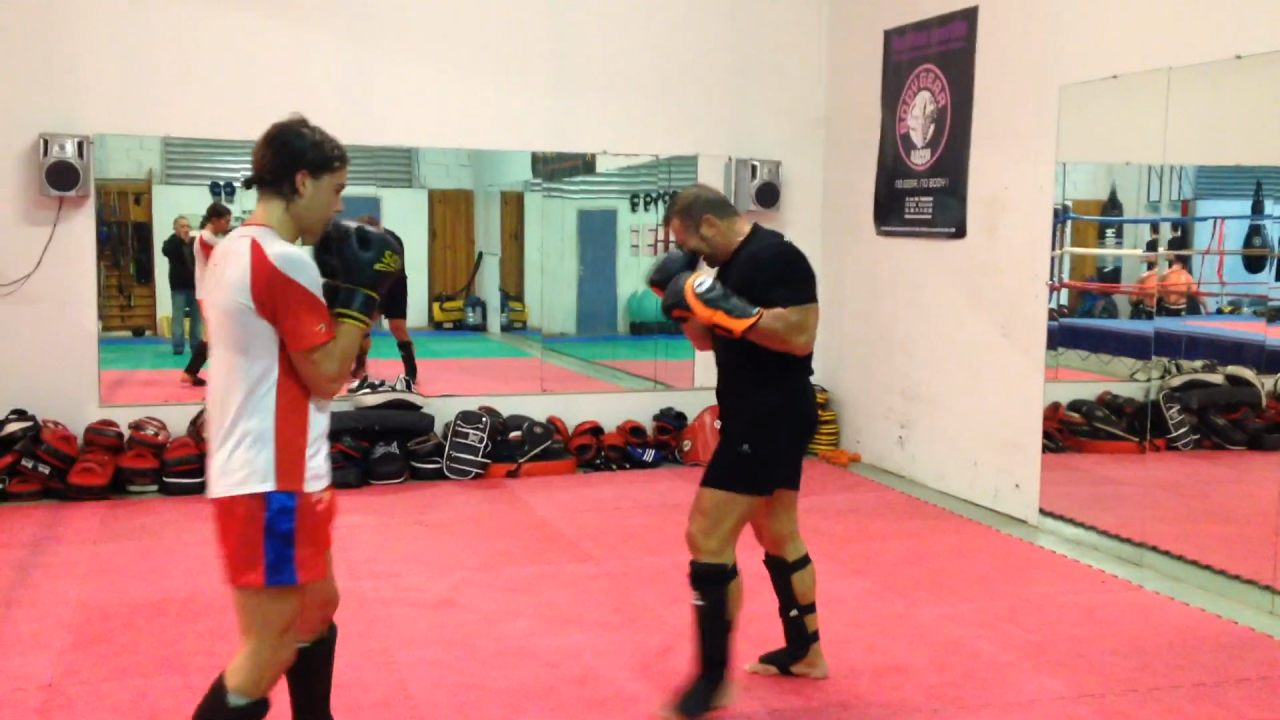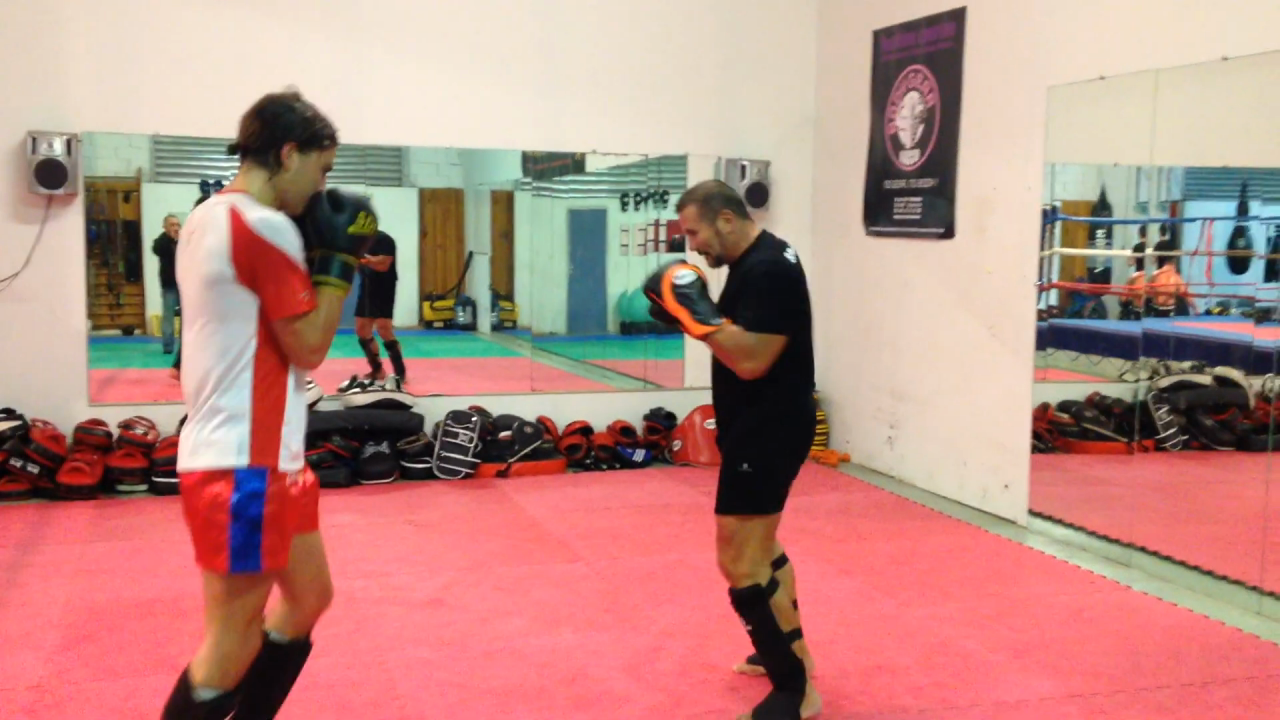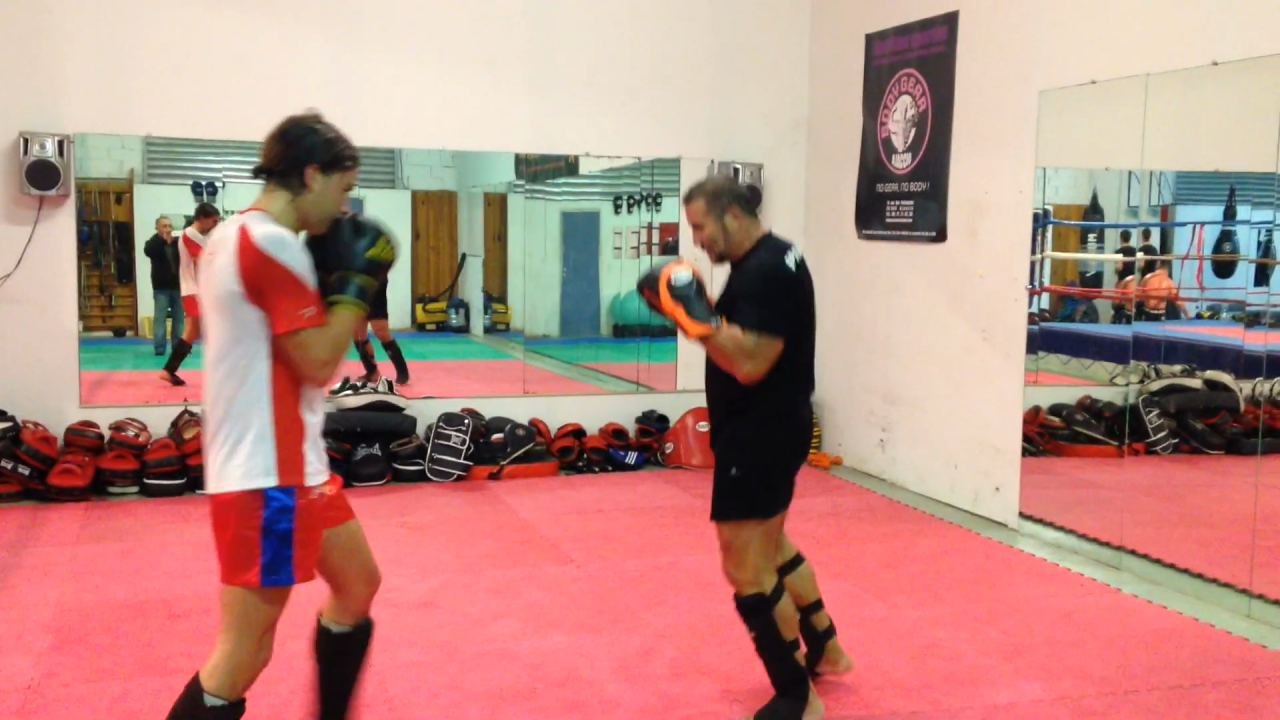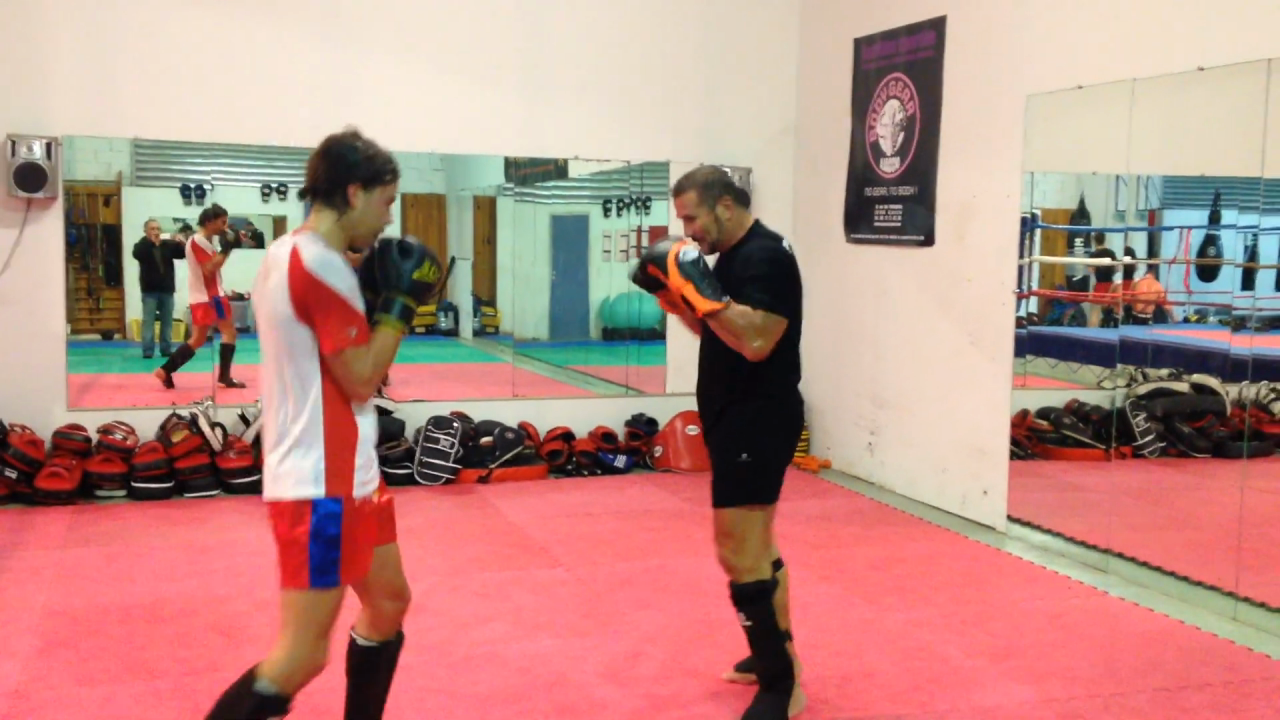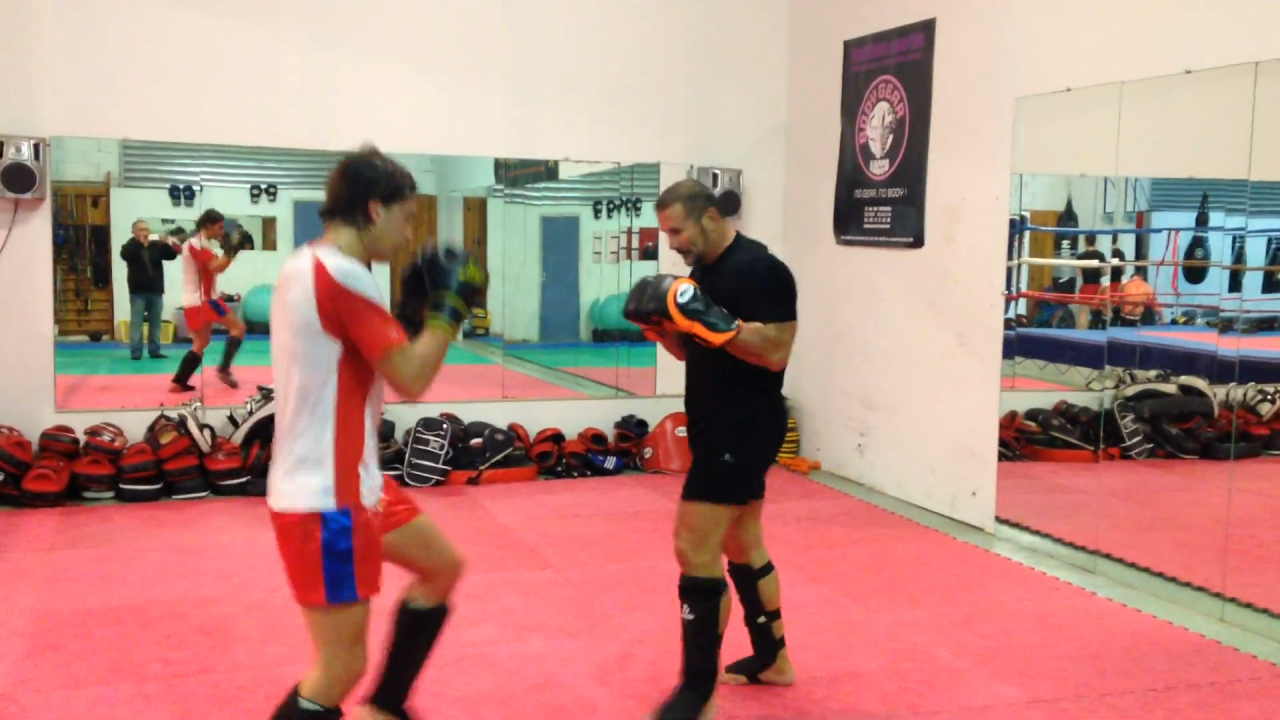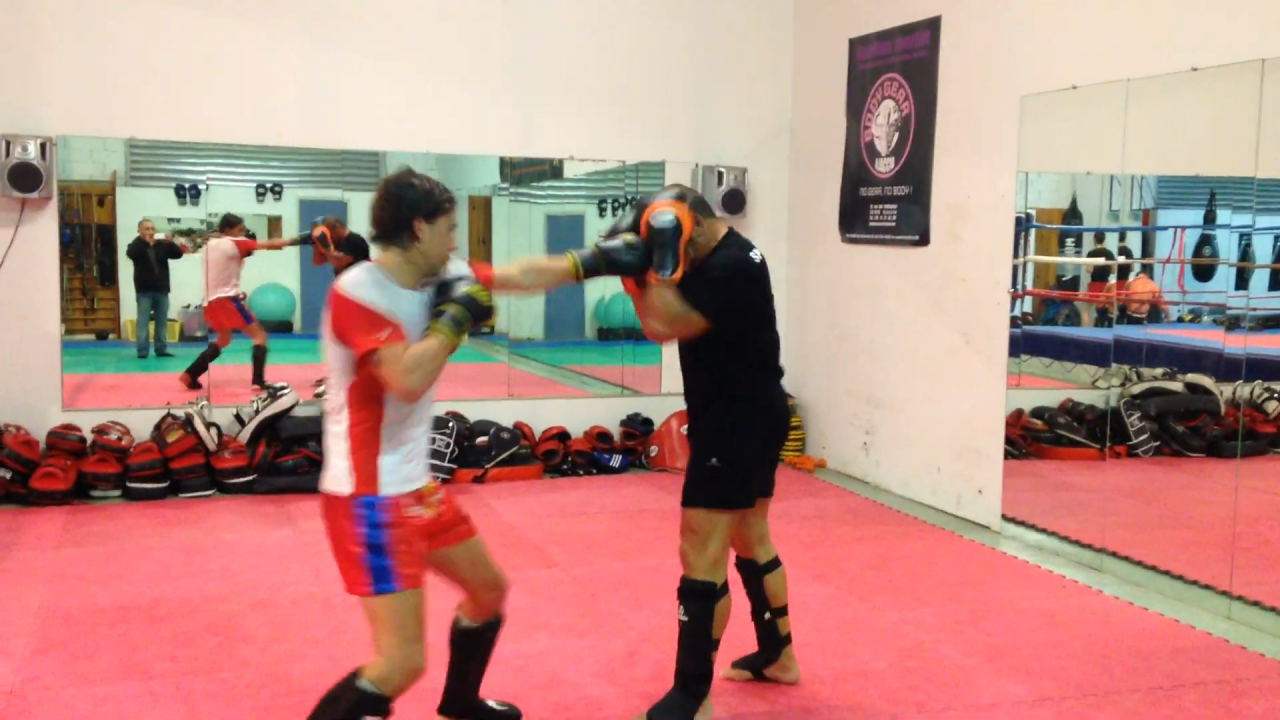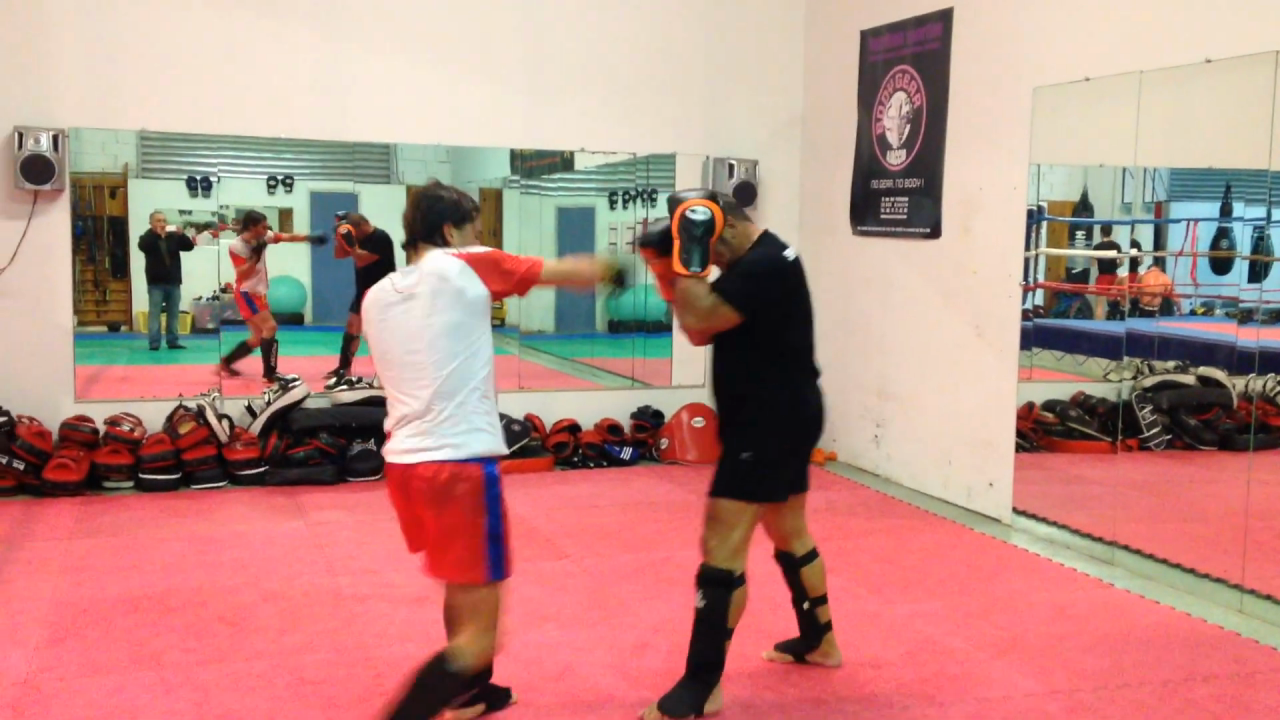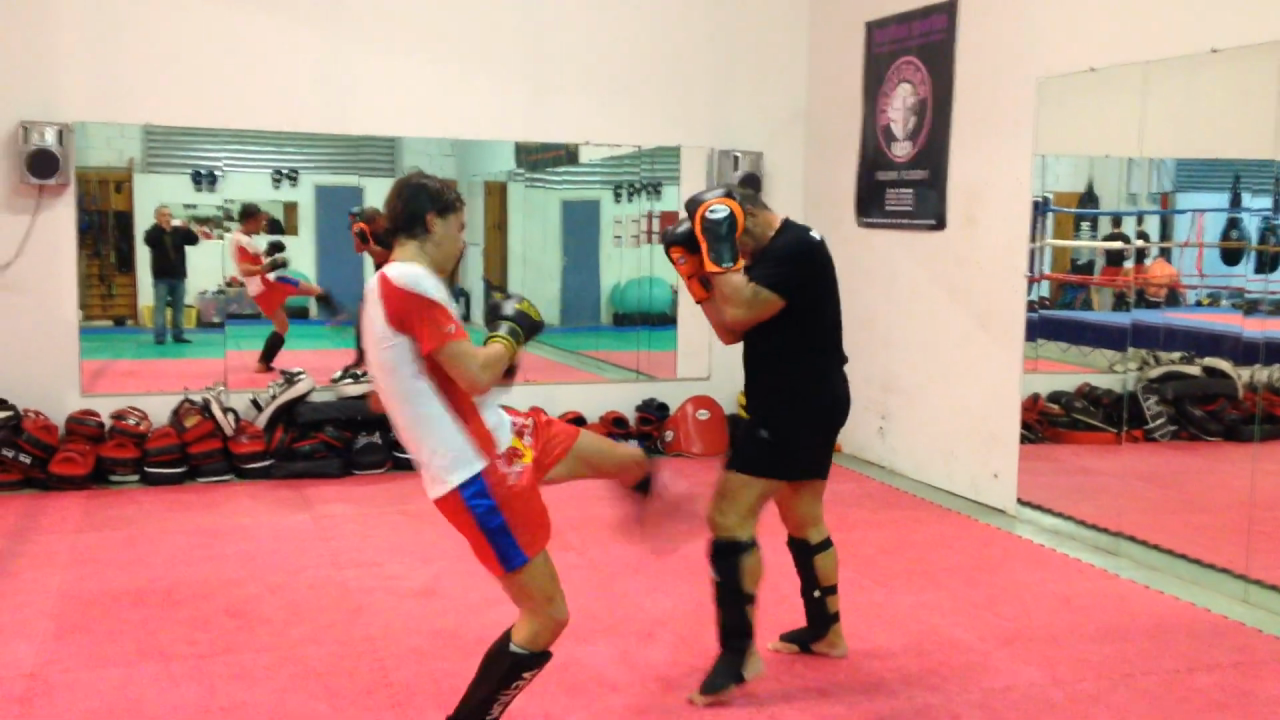
dt=0.3s
person 1, frame 1
left shoulder: (232, 250)
right shoulder: (282, 260)
right elbow: (326, 376)
left wrist: (336, 279)
right wrist: (362, 291)
left hip: (276, 475)
right hip: (270, 484)
left knee: (317, 607)
right knee: (268, 653)
person 1, frame 2
left shoulder: (209, 219)
right shoulder: (265, 228)
right elbow: (308, 347)
left wrist: (314, 253)
right wrist: (338, 258)
left hip: (263, 457)
right hip: (241, 464)
left knee: (310, 597)
right knee: (235, 642)
person 1, frame 3
left shoulder: (239, 236)
right shoulder: (269, 243)
right elbow: (320, 360)
left wrist: (340, 274)
right wrist: (357, 280)
left hip: (295, 467)
right hip: (266, 478)
left knee: (359, 584)
right knee: (245, 652)
person 1, frame 4
left shoulder: (294, 254)
right shoulder: (317, 263)
right elbow: (363, 377)
left wrist: (386, 292)
right wrist: (401, 299)
left hip: (347, 478)
right hip: (319, 487)
left knee: (389, 604)
right knee: (302, 654)
person 1, frame 5
left shoulder: (312, 265)
right shoulder: (340, 277)
left elbow: (374, 361)
right elbow: (411, 377)
left wrist: (430, 300)
right wrist: (449, 302)
left hip: (353, 482)
right hip: (324, 498)
left knee: (442, 567)
right knee: (340, 666)
person 1, frame 6
left shoulder: (428, 280)
right shoulder: (356, 290)
left elbow: (514, 280)
right elbow: (408, 381)
left wrist: (595, 258)
right wrist: (452, 315)
left hip: (414, 485)
right hip: (367, 497)
left knee: (488, 589)
right knee: (400, 662)
person 1, frame 7
left shoulder: (376, 298)
right shoulder: (469, 266)
right elbow: (571, 272)
right wrist: (615, 268)
left hip: (407, 463)
right hip: (461, 463)
left knee: (474, 583)
right knee: (483, 634)
person 1, frame 8
left shoulder: (386, 290)
right shoulder: (405, 284)
left elbow: (391, 397)
right elbow: (478, 376)
right wrist: (513, 328)
left hip: (501, 436)
right hip: (474, 473)
left knee: (628, 459)
right knee: (547, 615)
person 2, frame 1
left shoulder: (773, 256)
right shoulder: (732, 262)
left elbow: (798, 335)
right elbow: (711, 341)
left wrist: (726, 308)
right wrist: (684, 300)
left hip: (771, 415)
right hip: (762, 414)
left knee: (707, 537)
right knee: (779, 534)
right ankle: (805, 650)
person 2, frame 2
left shoulder: (767, 271)
right shoulder: (753, 262)
left elbow: (751, 361)
left wrist: (698, 310)
right wrist: (689, 313)
left hip: (769, 429)
right hip: (765, 424)
left knee: (742, 564)
right knee: (759, 543)
right ankle: (790, 649)
person 2, frame 3
left shoulder: (765, 273)
right shoulder: (766, 261)
left elbow: (749, 363)
right elbow: (742, 340)
left wrist: (694, 311)
right wrist: (692, 307)
left hip: (761, 434)
right hip: (773, 427)
left knee: (746, 570)
right knee: (769, 545)
right ankle: (824, 647)
person 2, frame 4
left shoulder: (764, 258)
right shoulder: (737, 253)
left elbow: (753, 342)
right elbow: (714, 325)
left wrist: (700, 286)
right wrist: (674, 288)
left hip: (758, 421)
right hip: (742, 418)
left knee: (742, 557)
right knee: (754, 543)
right ankle: (778, 652)
person 2, frame 5
left shoulder: (758, 269)
right shoulder: (706, 270)
left elbow: (776, 350)
right elbow: (684, 348)
left wrist: (708, 318)
right wrist: (655, 319)
left hip: (743, 427)
right hip: (718, 425)
left knee: (696, 549)
right knee: (741, 544)
right ankle: (772, 657)
person 2, frame 6
left shoulder: (730, 266)
right shoulder: (713, 260)
left elbow: (663, 324)
right elbow: (662, 324)
left wrist: (661, 254)
right wrist: (636, 268)
left hip: (738, 424)
right hip: (746, 419)
left knee: (701, 555)
right knee: (751, 537)
right ankle: (777, 653)
person 2, frame 7
left shoulder: (763, 267)
right shoulder: (761, 260)
left elbow: (698, 322)
right elbow: (704, 328)
left wrist: (689, 254)
right wrist: (668, 271)
left hip: (769, 422)
right hip: (784, 416)
left knee: (721, 545)
right knee: (788, 531)
right ankle: (819, 639)
person 2, frame 8
left shoulder: (795, 250)
right shoulder: (778, 251)
left elbow: (738, 311)
right elbow: (731, 329)
left wrist: (718, 248)
right wrist: (695, 267)
left hip: (795, 406)
right hip: (809, 402)
left knee: (729, 518)
right knee: (803, 517)
left ankle: (738, 655)
right ankle: (825, 629)
